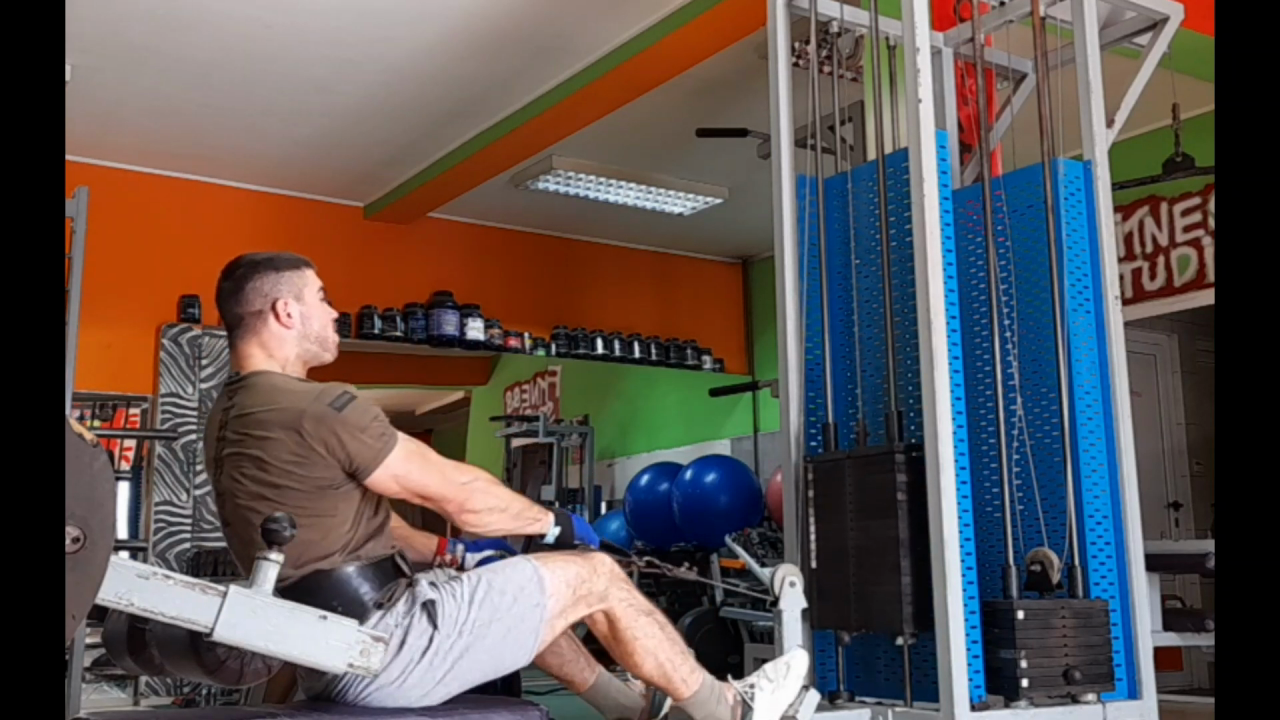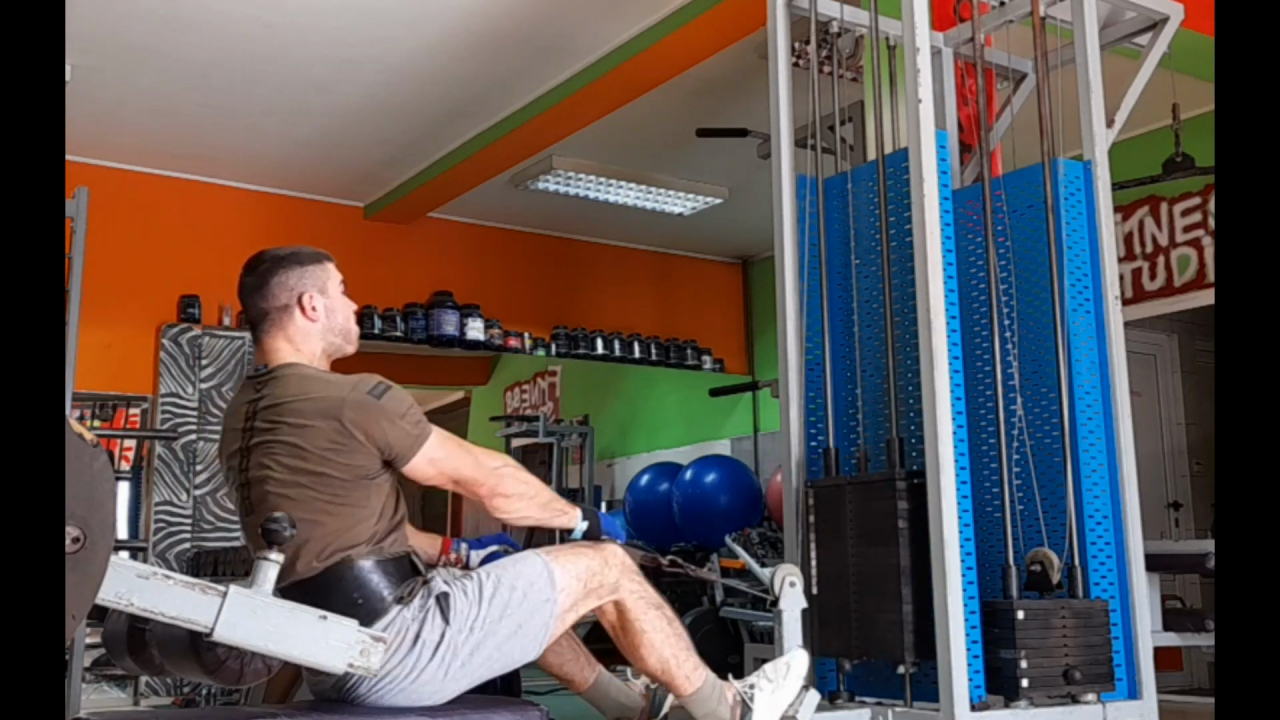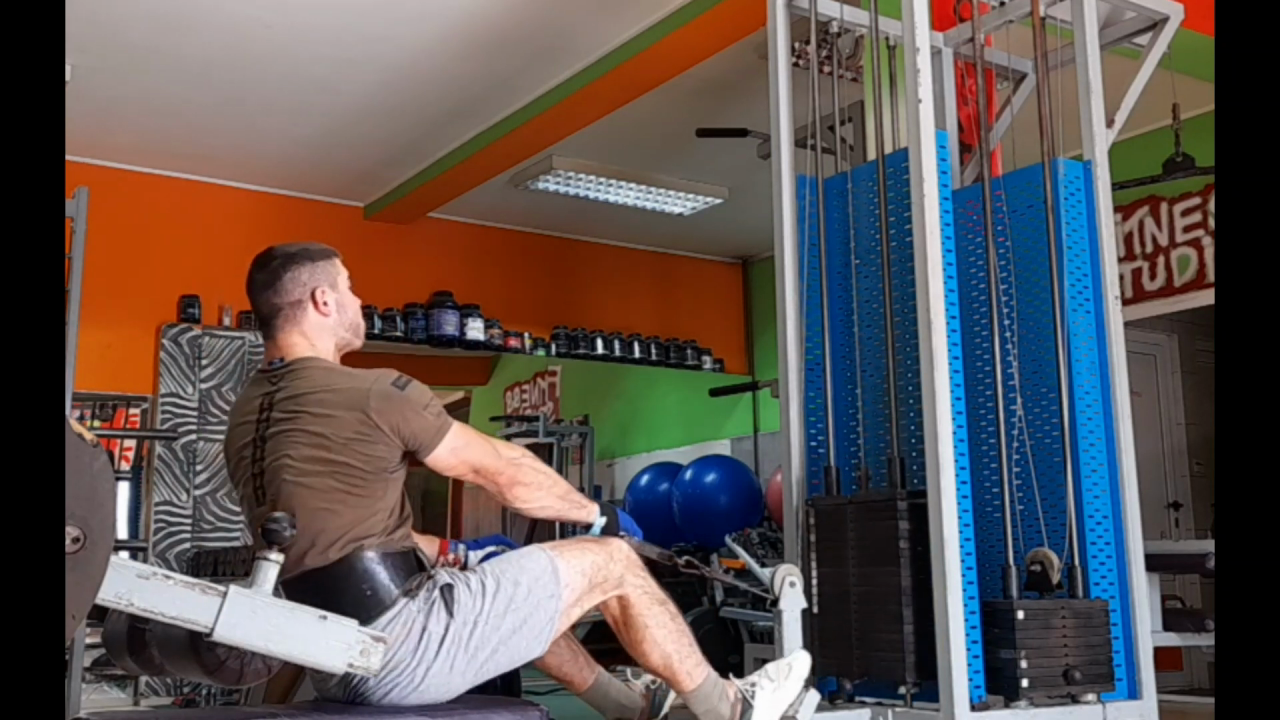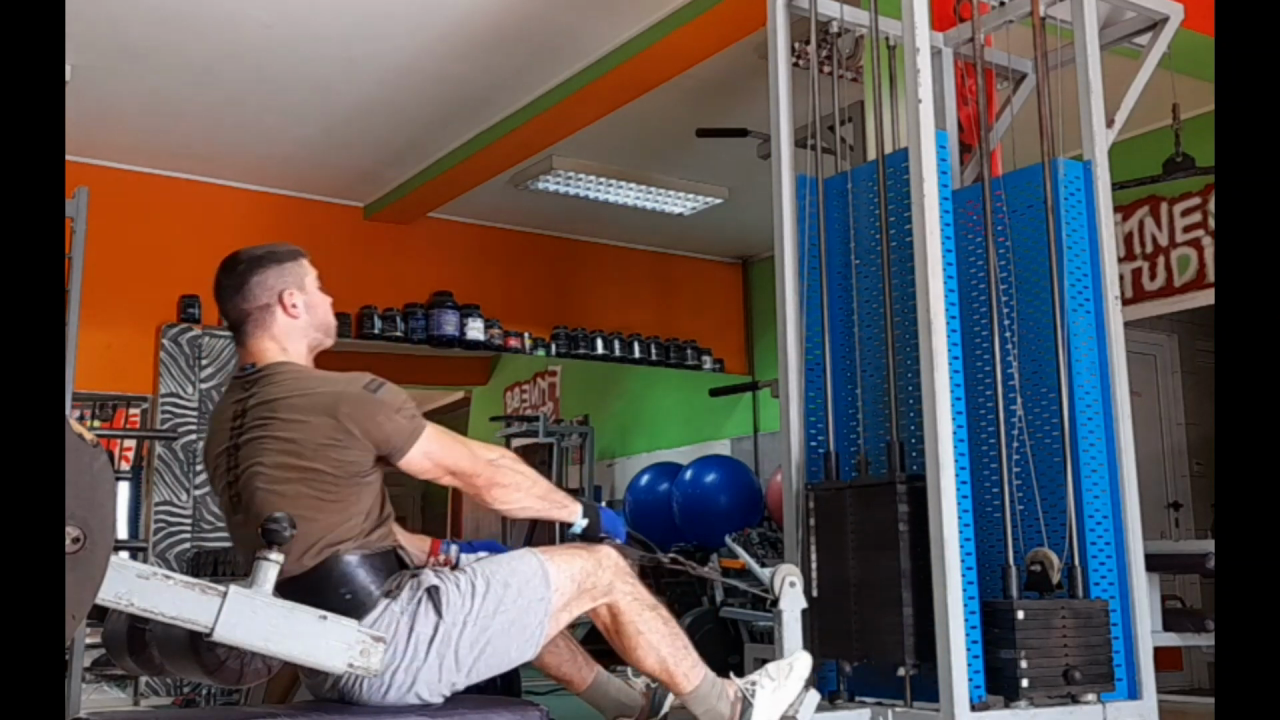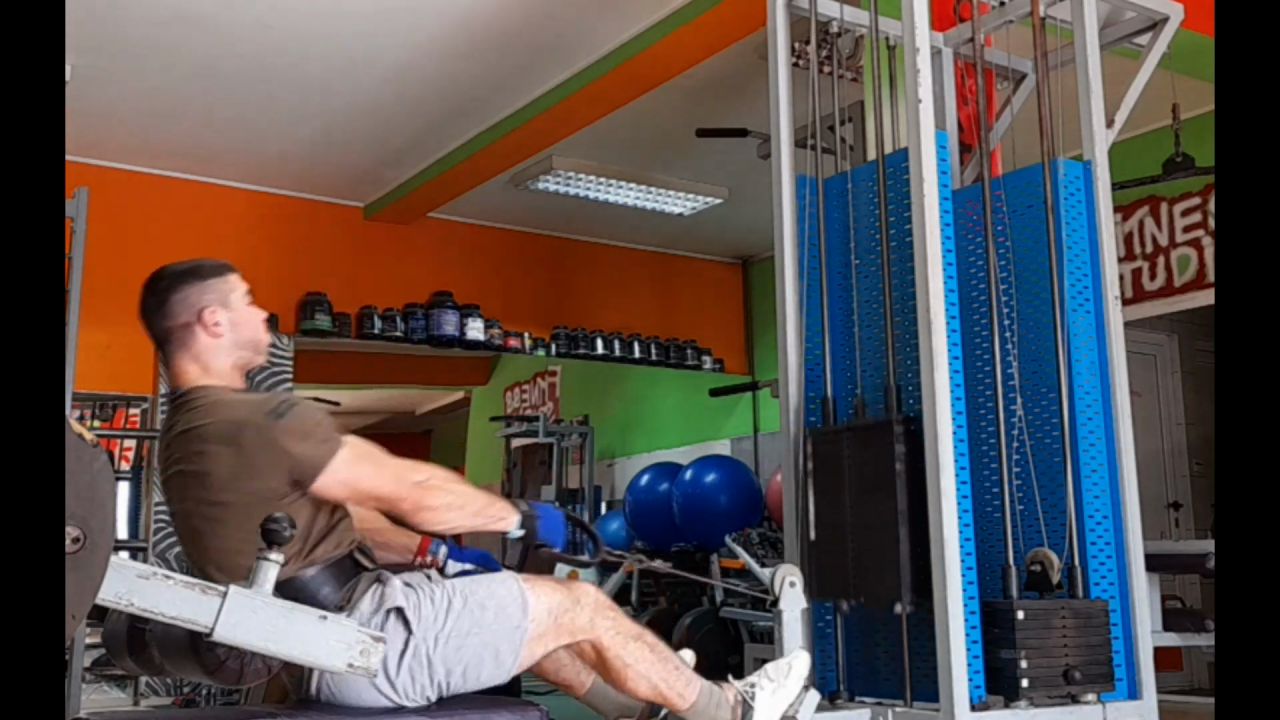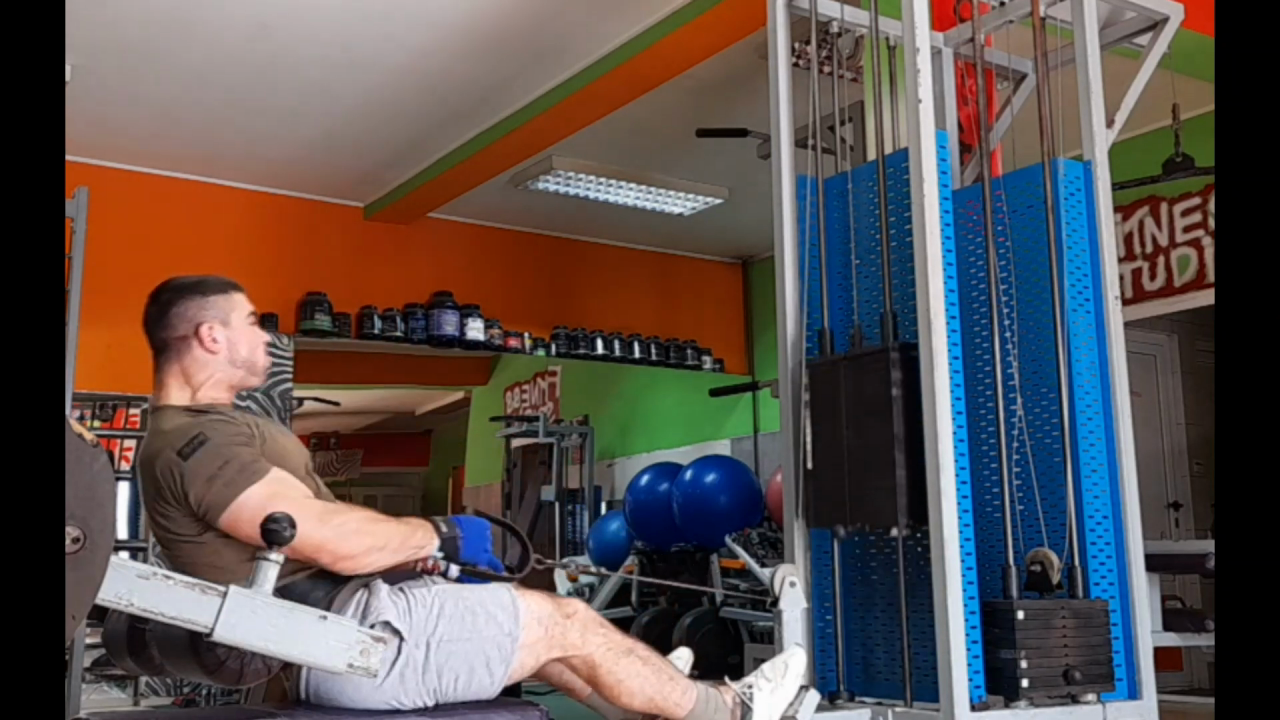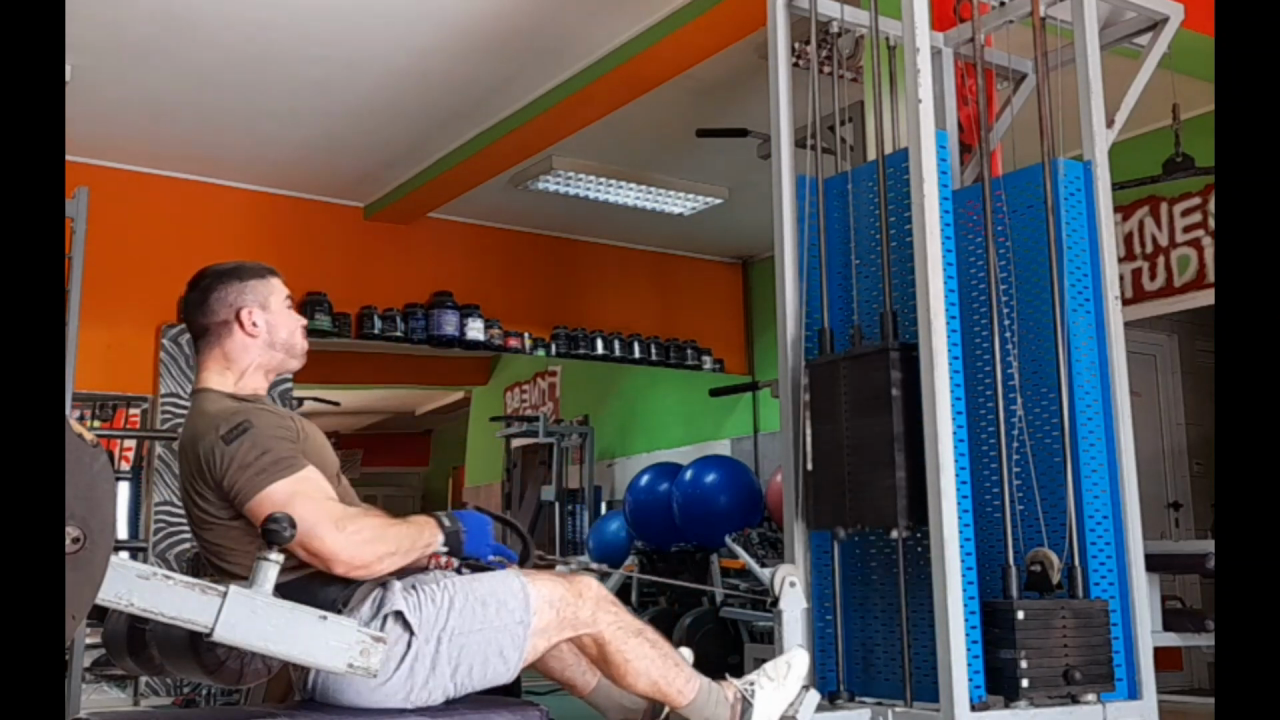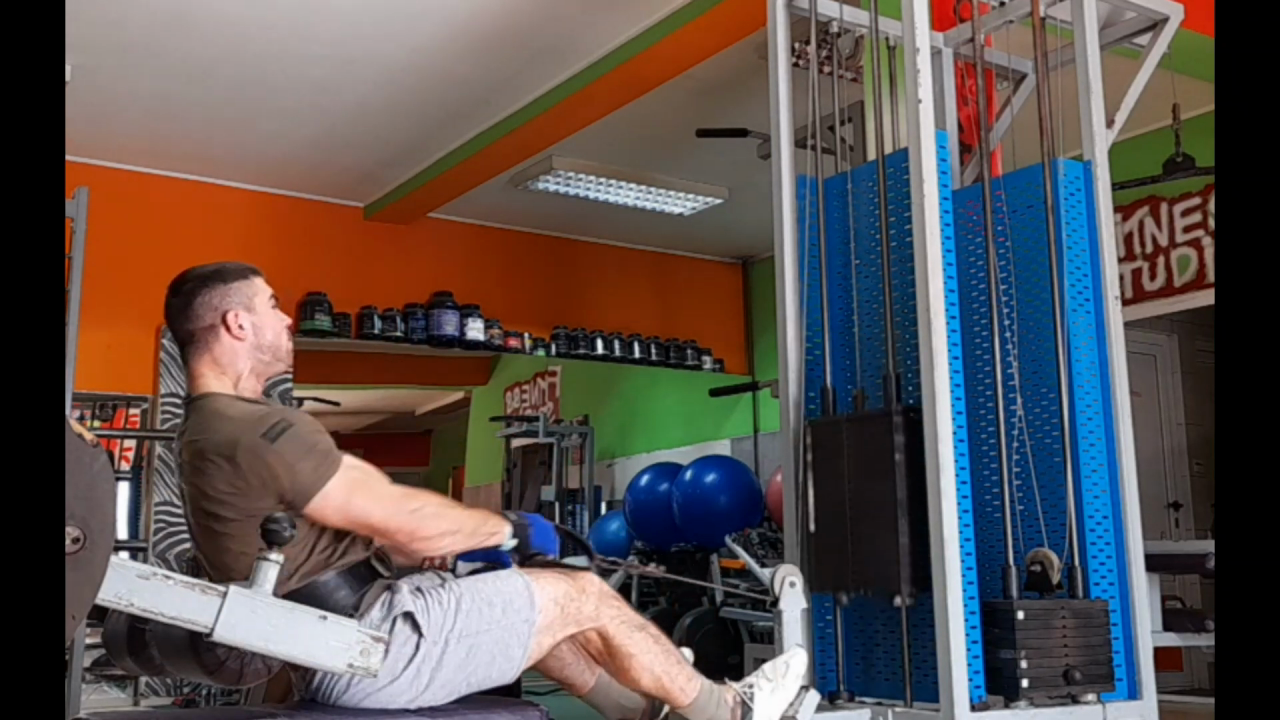
dt=0.2s
person 1, frame 1
left shoulder: (231, 418)
right shoulder: (319, 409)
right elbow: (456, 493)
left wrist: (450, 553)
right wrist: (554, 523)
right hip: (381, 650)
left knee: (511, 586)
right knee: (594, 575)
person 1, frame 2
left shoulder: (243, 417)
right shoulder: (353, 400)
right elbow: (486, 480)
left wrist: (452, 552)
right wrist: (582, 519)
right hip: (394, 648)
left knee: (514, 585)
right knee: (605, 566)
person 1, frame 3
left shoulder: (248, 416)
right shoulder: (374, 394)
right elbow: (505, 472)
left wrist: (451, 552)
right wrist: (600, 515)
right hip: (398, 643)
left knee: (515, 584)
right knee: (611, 561)
person 1, frame 4
left shoulder: (233, 418)
right shoulder: (345, 398)
right elbow: (484, 472)
left wrist: (442, 552)
right wrist: (583, 513)
right hip: (384, 640)
left knee: (508, 587)
right knee: (600, 570)
person 1, frame 5
left shoulder: (193, 427)
right shoulder: (264, 419)
right elbow: (406, 488)
left wrist: (432, 554)
right wrist: (520, 518)
left knee: (501, 588)
right knee: (579, 606)
person 1, frame 6
left shoulder: (216, 431)
right shoulder: (198, 444)
left elbow: (327, 532)
right elbow: (339, 543)
left wrist: (434, 551)
right wrist: (438, 535)
left hip: (342, 628)
left knee: (504, 601)
right knee: (570, 622)
person 1, frame 7
left shoulder: (234, 419)
right shoulder: (233, 429)
left elbow: (336, 526)
right elbow: (348, 547)
left wrist: (436, 549)
right wrist: (441, 532)
left knee: (512, 592)
right knee: (582, 600)
person 1, frame 8
left shoulder: (210, 428)
right shoulder: (260, 433)
right elbow: (407, 516)
left wrist: (440, 556)
right wrist: (507, 529)
left knee: (501, 597)
right knee: (584, 596)
